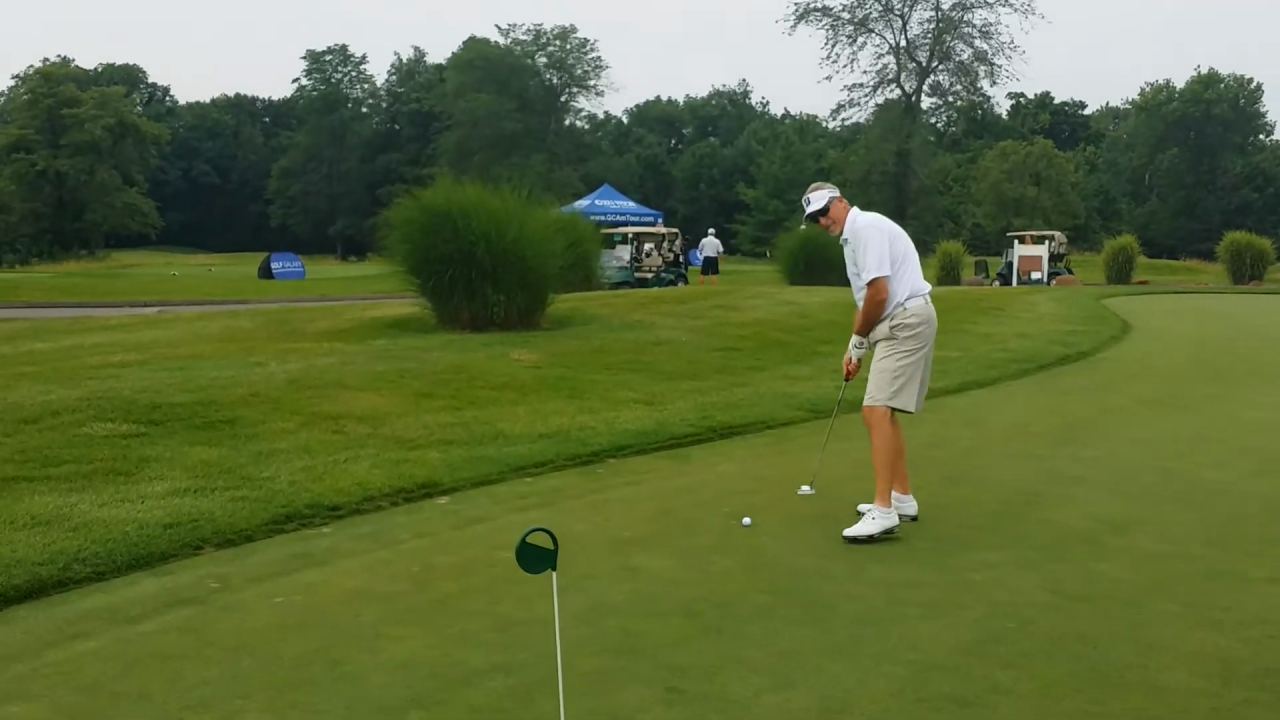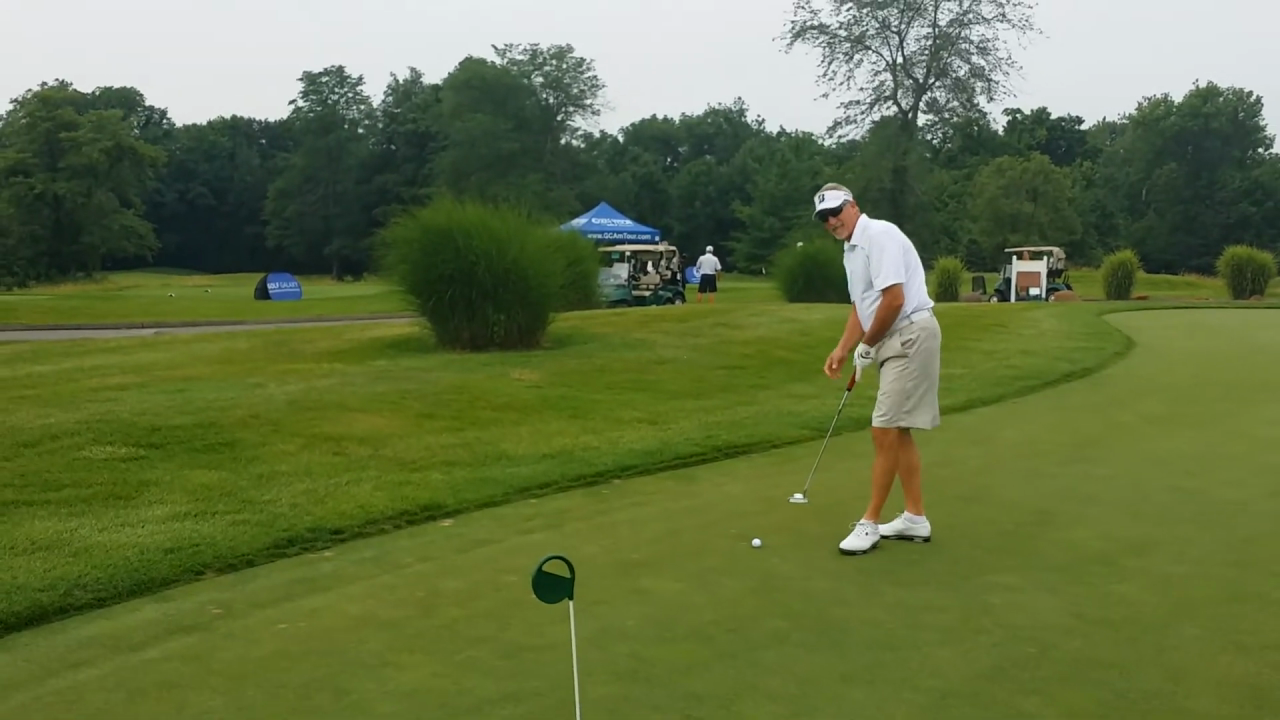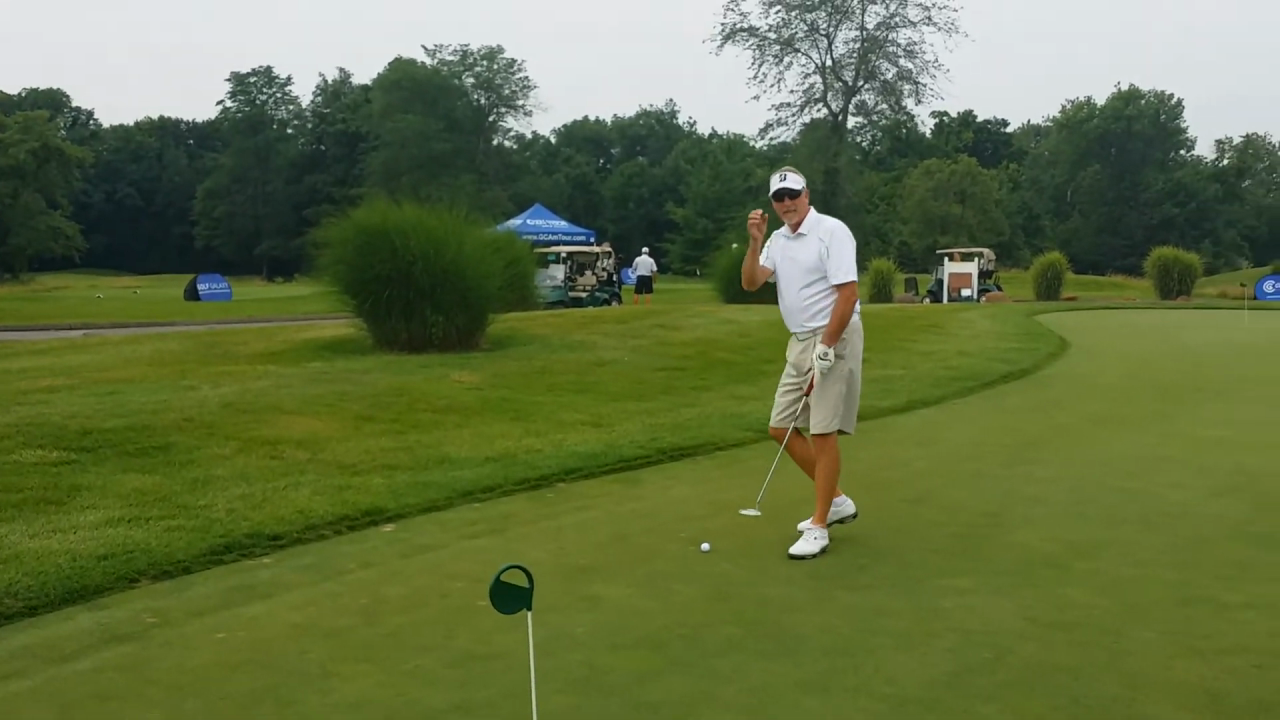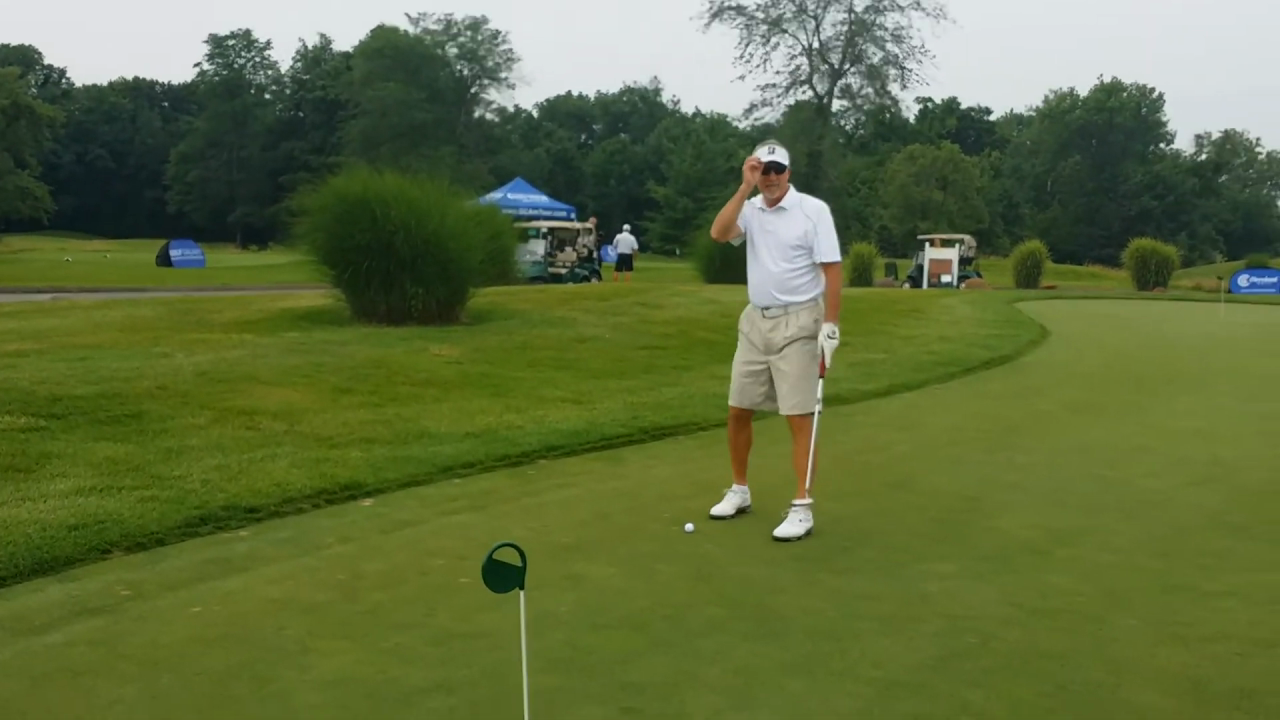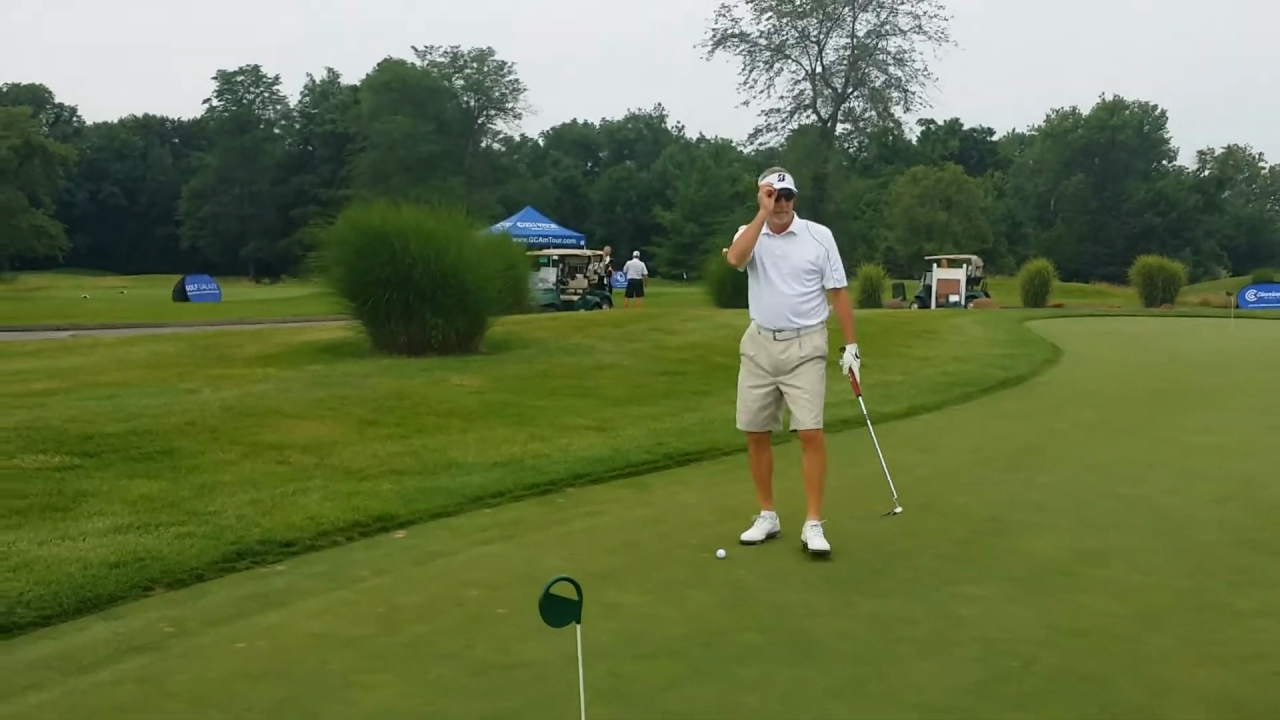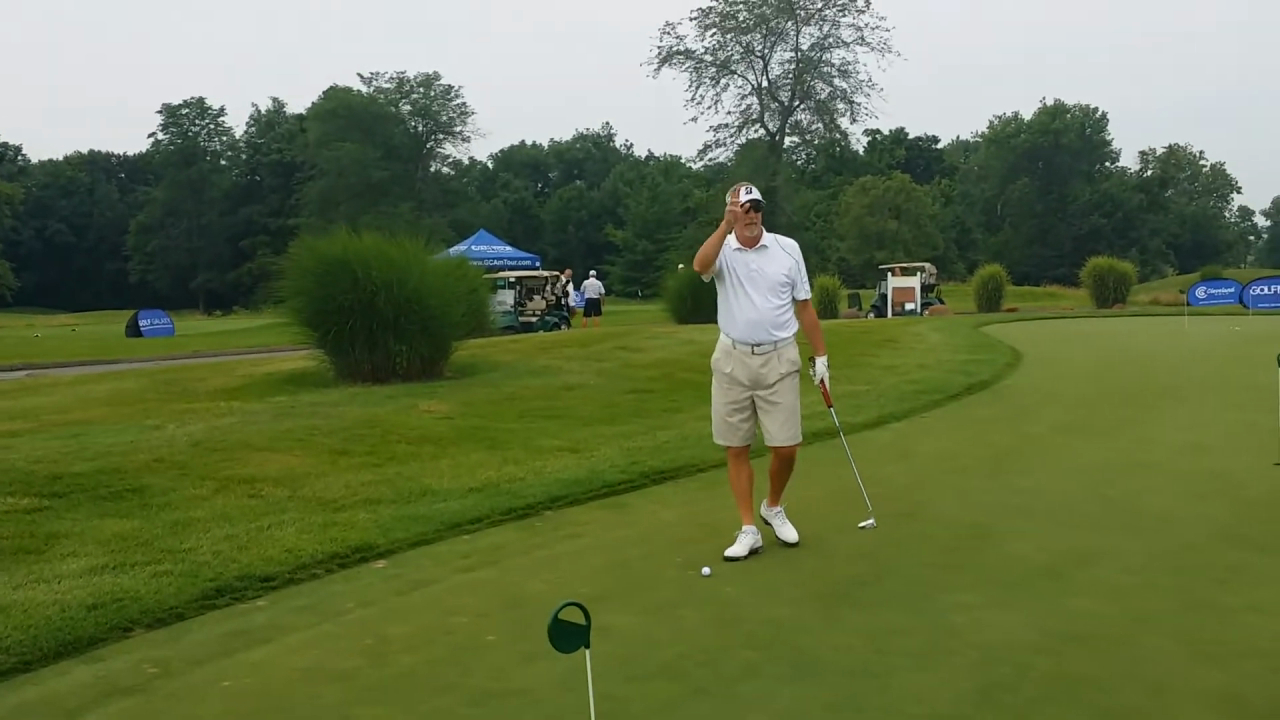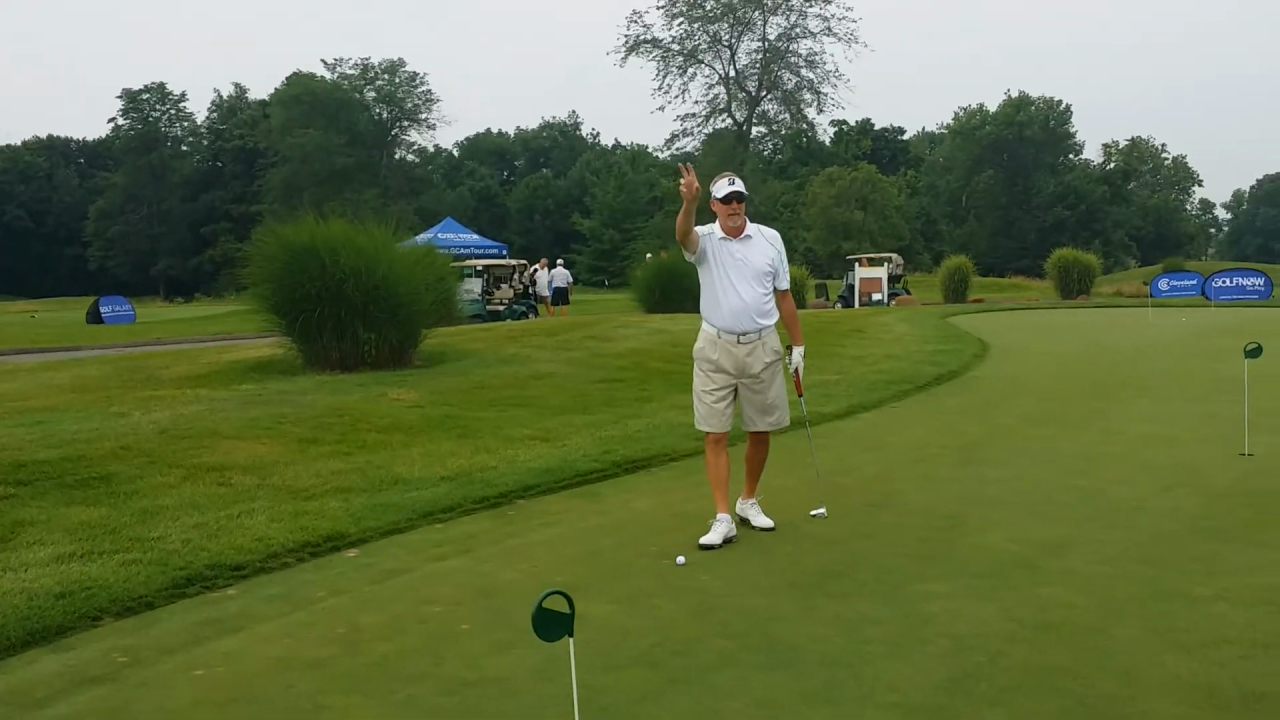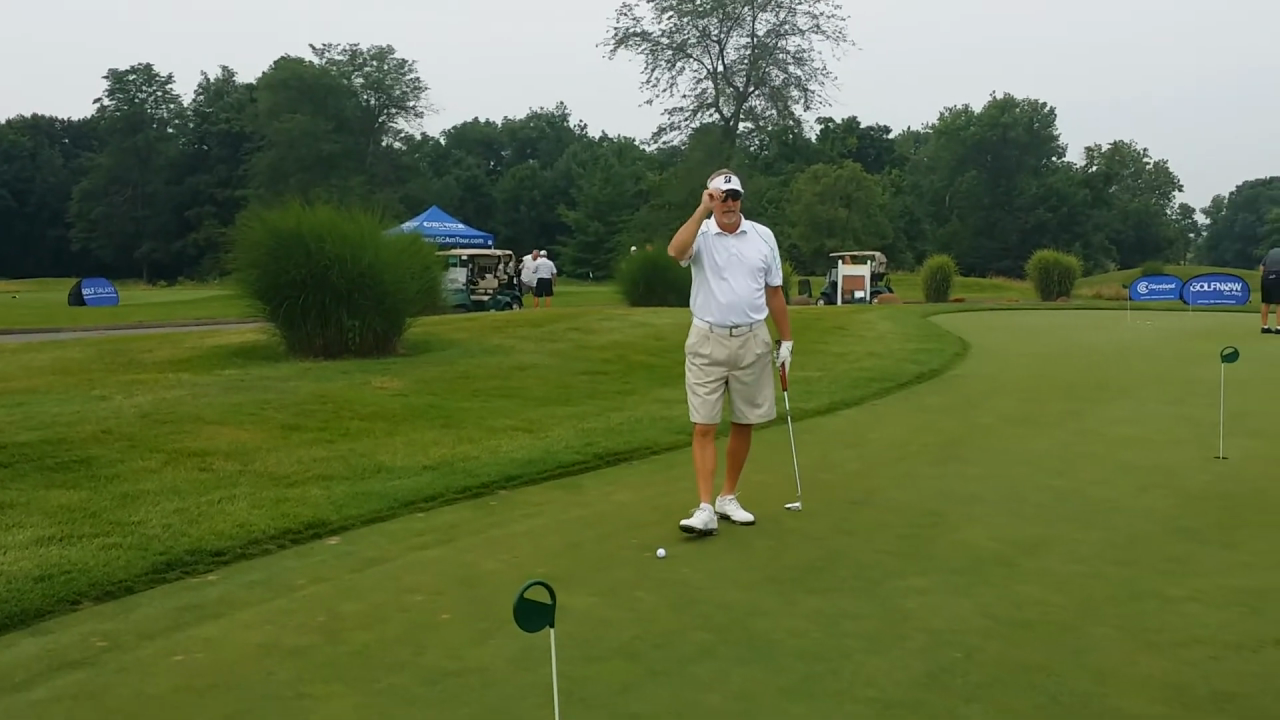
dt=0.3s
person 1, frame 1
left shoulder: (867, 227)
right shoulder: (852, 238)
left elbow: (879, 293)
right elbow: (865, 299)
left wrist: (858, 339)
right wrist: (854, 348)
left hip: (906, 322)
right hip: (897, 325)
left knee: (875, 411)
right knee: (883, 411)
left ankle: (883, 510)
right ankle: (901, 497)
person 1, frame 2
left shoulder: (880, 235)
right shoulder: (851, 250)
left elbow: (894, 299)
right elbow: (861, 308)
left wrist: (866, 346)
right wrist: (842, 350)
left hip: (910, 338)
right hip: (896, 341)
left knee: (885, 432)
right knee: (897, 432)
left ankle: (871, 522)
right ankle: (915, 518)
person 1, frame 3
left shoulder: (832, 230)
right shoulder: (776, 240)
left elbow: (848, 293)
right elbow: (750, 282)
left wrist: (826, 346)
right wrist: (755, 238)
left hip: (833, 343)
right hip: (800, 344)
left knee: (822, 434)
right knee: (779, 429)
left ankle: (817, 527)
right ankle: (837, 501)
person 1, frame 4
left shoulder: (814, 209)
right shoulder: (749, 210)
left elbow: (832, 271)
right elbow: (718, 234)
left wrist: (831, 325)
right wrist: (745, 187)
left hip: (799, 322)
right hip: (755, 322)
left knee: (799, 416)
right knee: (738, 411)
left ankle: (802, 509)
right ankle: (739, 490)
person 1, frame 5
left shoulder: (819, 235)
right shoulder: (749, 234)
left elbow: (838, 294)
right elbow: (734, 259)
left wrist: (850, 346)
right wrist: (763, 214)
left hip: (805, 346)
right hip: (759, 345)
left knee: (810, 433)
right knee: (756, 434)
left ankle: (814, 524)
right ankle: (767, 516)
person 1, frame 6
left shoulder: (788, 249)
right shoulder: (719, 249)
left elbow: (805, 307)
right elbow: (700, 267)
left wrist: (821, 357)
right wrist: (727, 224)
left hip: (779, 359)
right hip: (732, 360)
left knee: (786, 448)
right knee: (736, 450)
left ankle: (774, 507)
right ankle: (749, 531)
person 1, frame 7
left shoulder: (771, 239)
right shoulder: (704, 239)
left elbow: (784, 297)
right elbow: (682, 236)
left wrist: (798, 346)
right wrist: (689, 202)
left hip: (763, 348)
right hip: (715, 349)
left knee: (760, 432)
right knee: (716, 436)
left ankle: (748, 501)
right ankle: (722, 519)
person 1, frame 8
left shoulder: (763, 236)
right shoulder: (700, 235)
left elbow: (774, 293)
right elbow: (675, 252)
left wrist: (786, 341)
right wrist: (701, 210)
left hip: (752, 341)
right hip: (707, 342)
left knee: (744, 424)
right knee: (704, 427)
left ankle: (728, 498)
right ankle: (705, 509)
